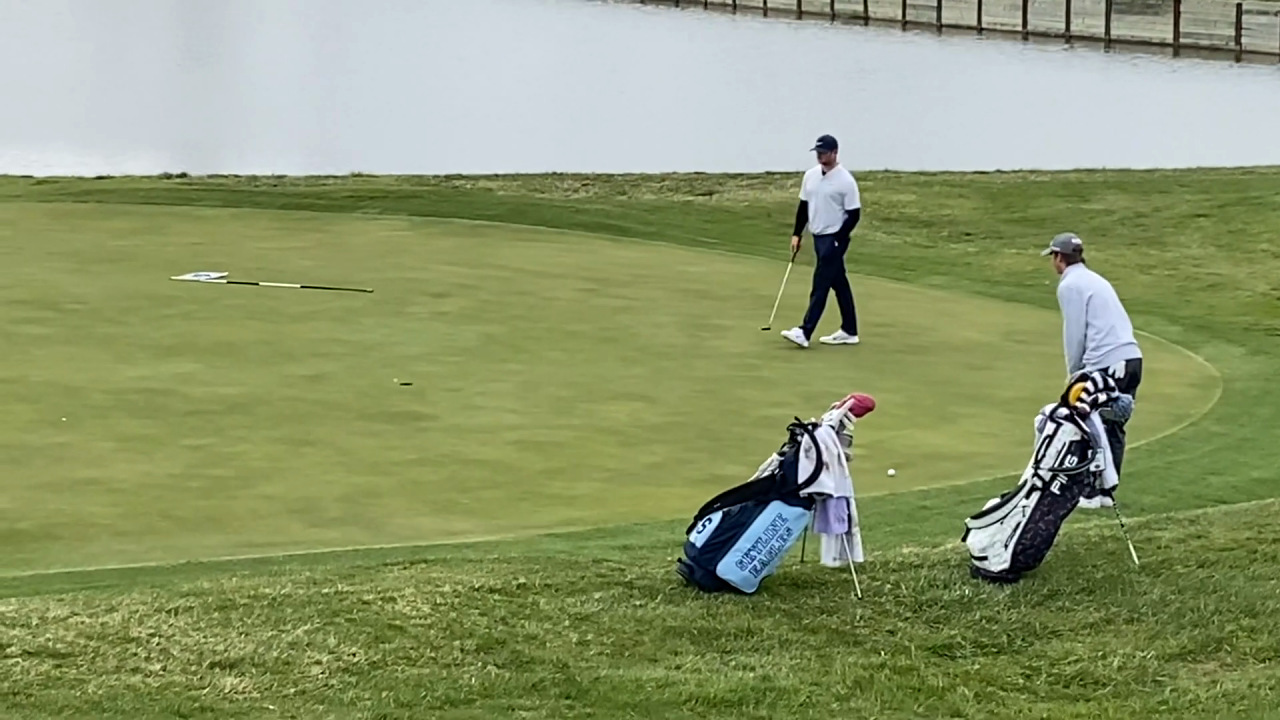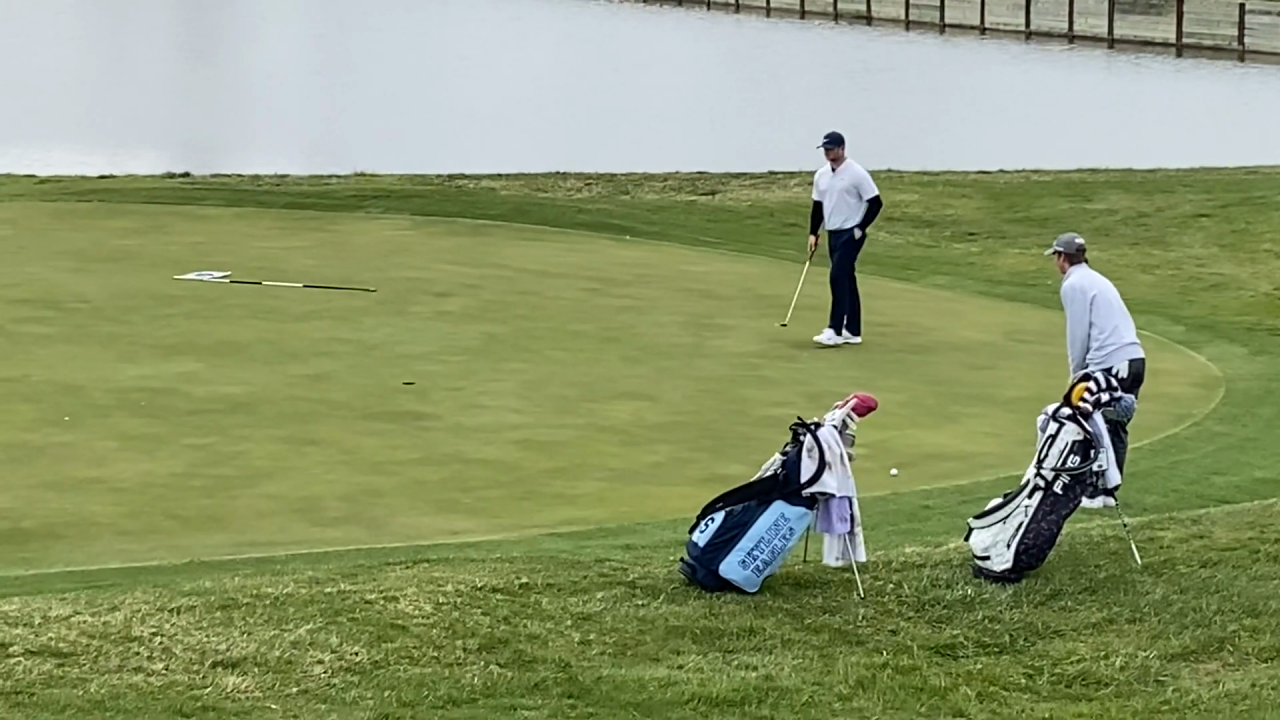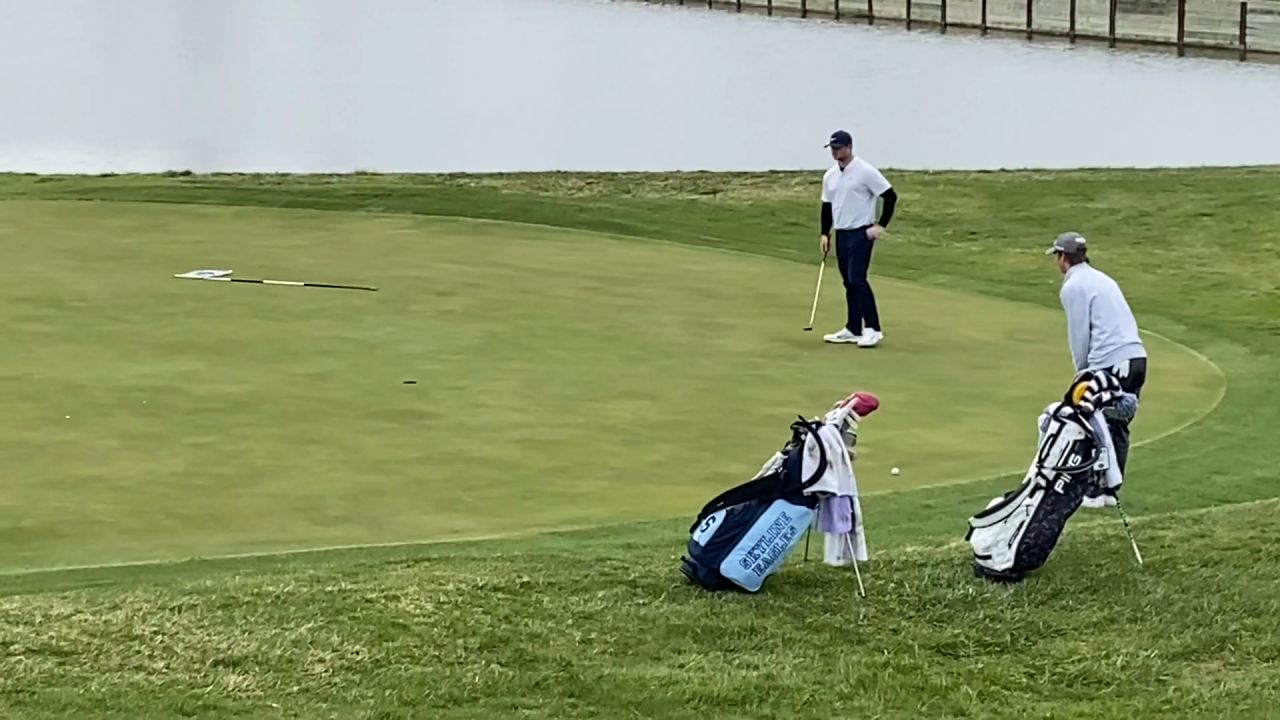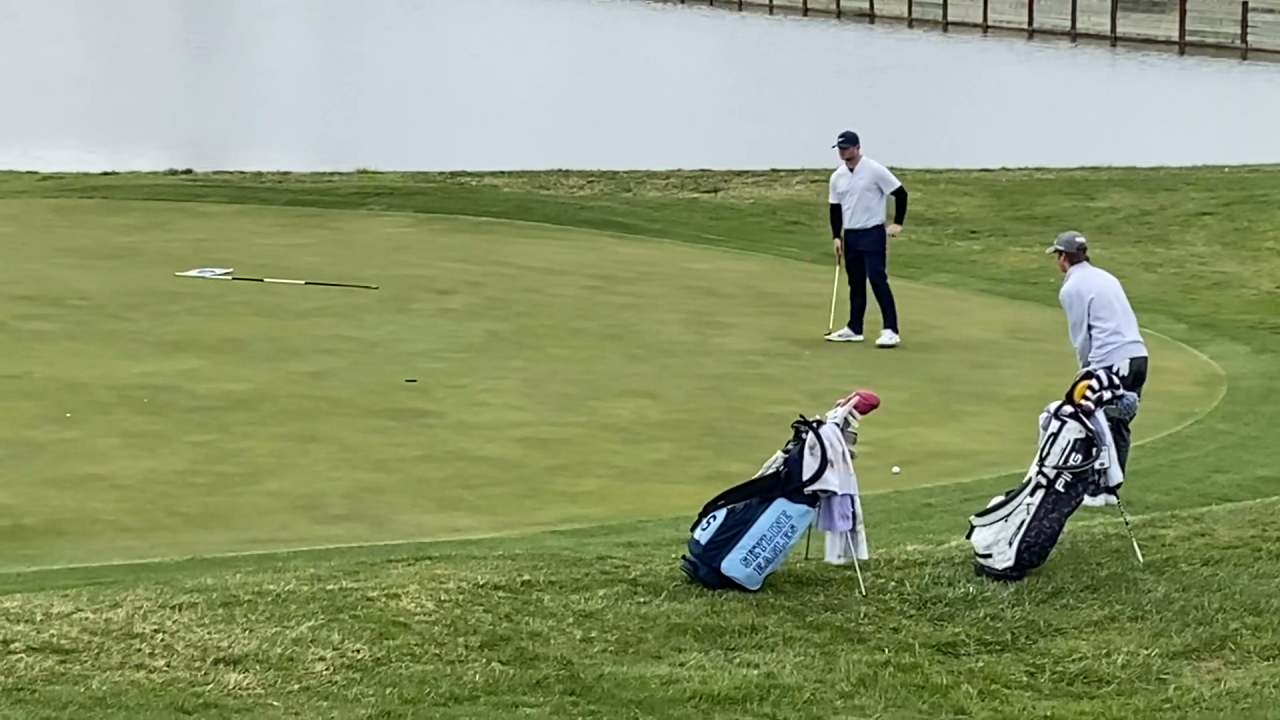
dt=0.2s
person 1, frame 1
left shoulder: (1069, 285)
right shoulder: (1095, 280)
left elbow: (1074, 335)
left wrist: (1073, 373)
right wrist: (1081, 371)
left hip: (1105, 364)
right hip: (1131, 359)
right knee: (1114, 428)
left ankle: (1089, 493)
person 1, frame 2
left shoulder: (1073, 285)
right shoulder: (1098, 280)
left elbow: (1078, 335)
left wrist: (1076, 373)
right wrist: (1084, 371)
left hip: (1109, 364)
right hip: (1135, 359)
right knee: (1117, 428)
left ankle: (1092, 493)
person 1, frame 3
left shoulder: (1072, 286)
right shoulder: (1101, 278)
left elbow: (1079, 335)
left wrist: (1081, 371)
right wrist: (1089, 368)
left hip: (1109, 363)
right hip: (1136, 358)
right knee: (1118, 427)
left ankle: (1094, 492)
right ankle: (1109, 490)
person 1, frame 4
left shoulder: (1072, 288)
right shoulder: (1105, 277)
left elbow: (1081, 336)
left wrist: (1086, 368)
left hip: (1110, 362)
right hip: (1138, 356)
right knee: (1119, 426)
left ankle: (1095, 491)
right ankle: (1110, 488)
person 2, frame 1
left shoulder: (846, 181)
right shoulder: (810, 176)
left elbow: (854, 215)
right elbow: (803, 206)
left wrist: (837, 240)
right wrist: (796, 234)
left hip: (834, 240)
right hip: (819, 238)
left knee: (820, 284)
right knee: (839, 283)
left ankle: (805, 332)
right ankle: (849, 331)
person 2, frame 2
left shoulder: (857, 173)
right shoulder: (821, 174)
left elbow: (875, 203)
right elbow: (817, 206)
left wrist: (860, 229)
right wrist: (813, 234)
left hip: (850, 234)
right hip: (833, 235)
left knee: (839, 279)
right knee: (847, 281)
left ankle: (835, 330)
right ankle: (852, 331)
person 2, frame 3
left shoulder: (866, 171)
right shoulder: (830, 175)
left elbow: (890, 196)
right elbow: (827, 207)
left wrist: (881, 225)
right wrist: (824, 234)
left hip: (861, 234)
right hip: (841, 235)
left knee: (857, 280)
right knee: (849, 282)
left ankle: (872, 328)
right ankle: (853, 330)
person 2, frame 4
left shoulder: (876, 170)
right shoulder: (837, 176)
left elbow: (901, 194)
right elbow: (835, 208)
left wrist: (898, 222)
right wrist: (837, 236)
left hip: (873, 234)
right hip: (850, 235)
left knee: (877, 280)
right knee: (855, 283)
left ankle: (891, 329)
right ankle: (854, 329)
